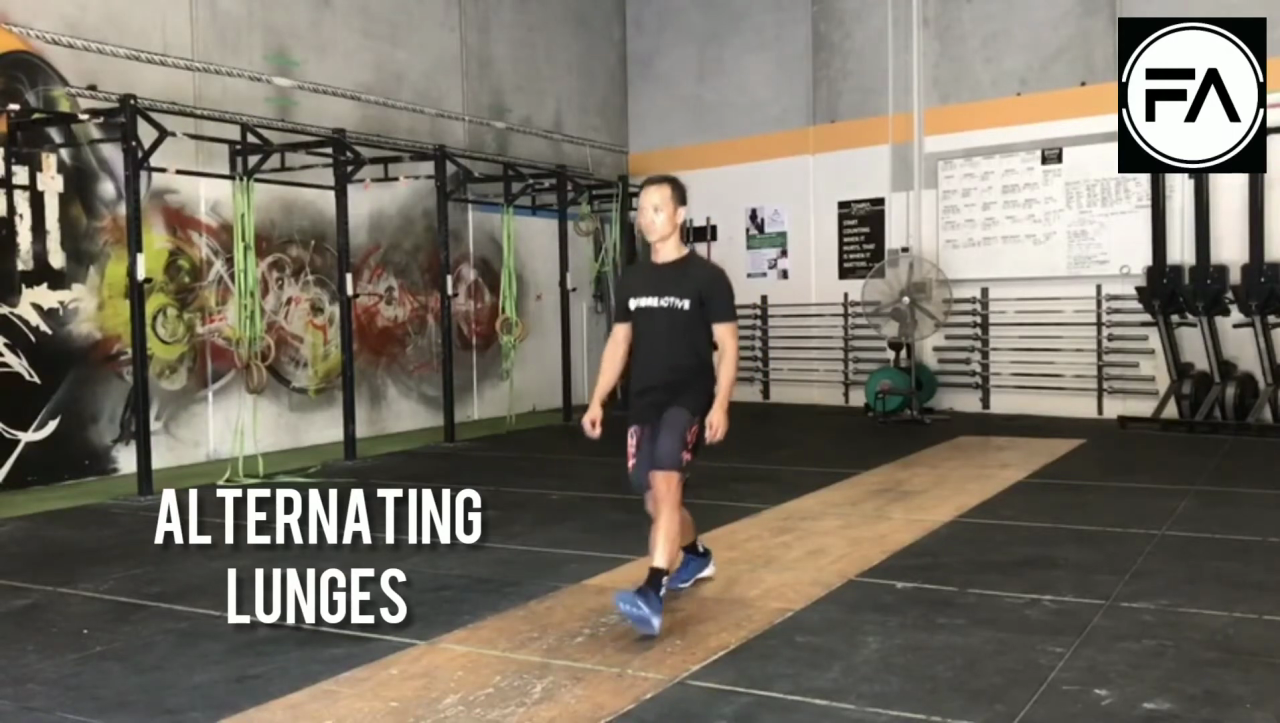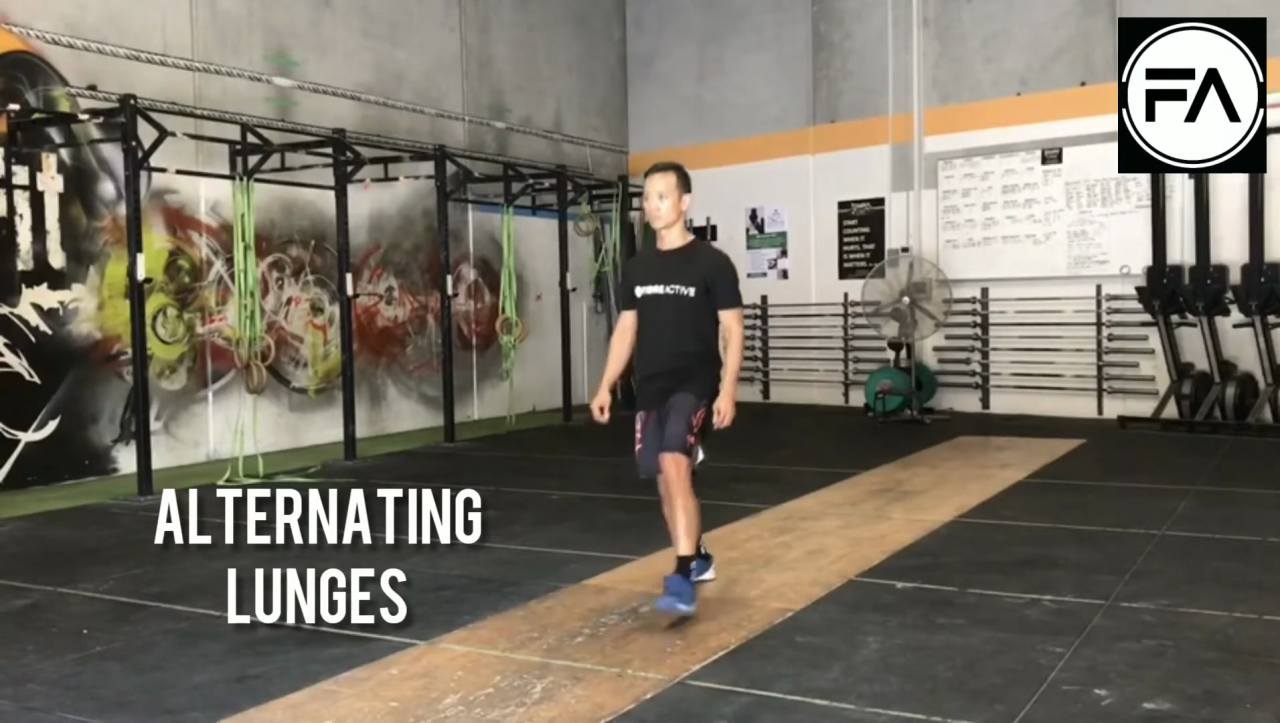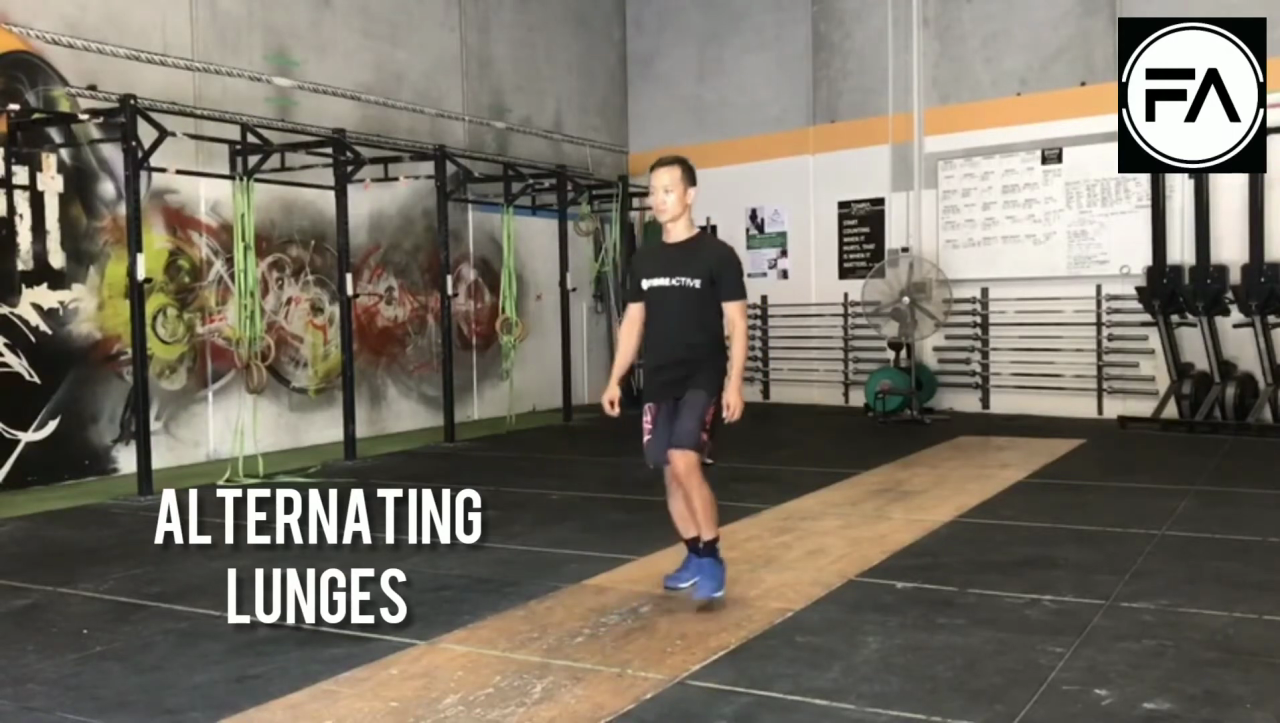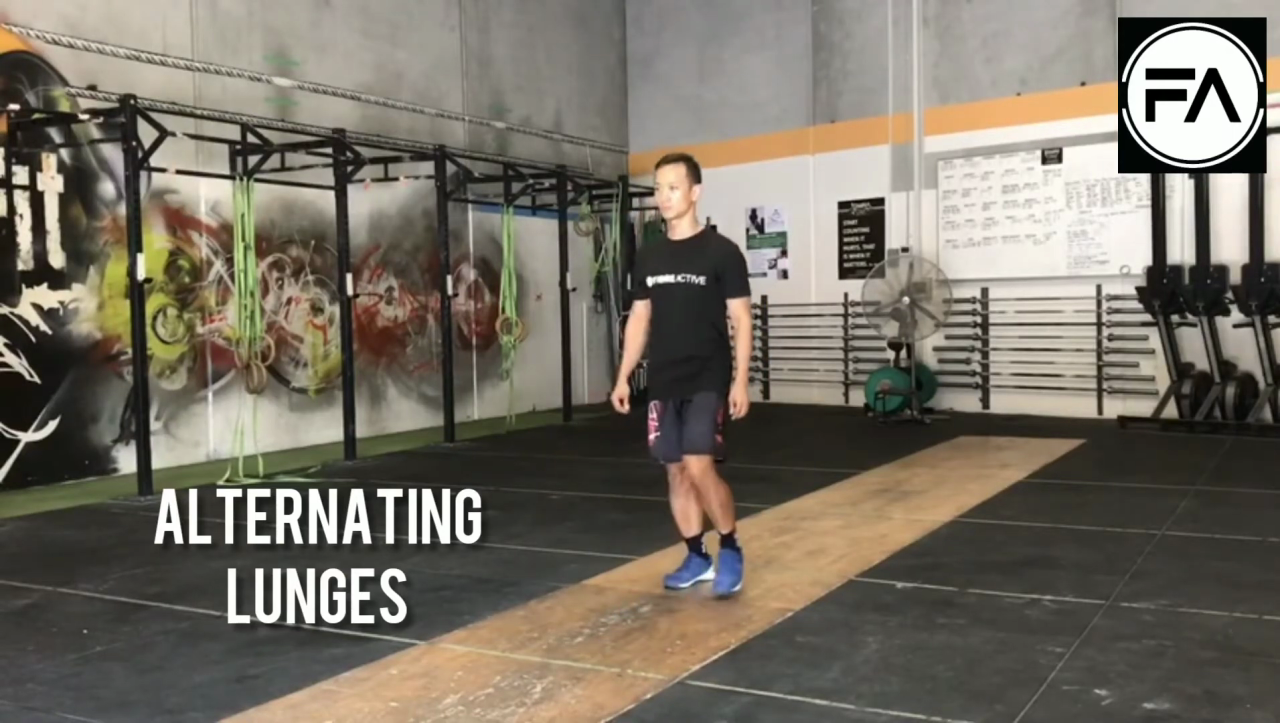
dt=0.1s
person 1, frame 1
left shoulder: (706, 276)
right shoulder: (632, 279)
left elbow: (727, 345)
right elbow: (619, 342)
left wrist: (720, 405)
right wrist: (597, 401)
left hip: (688, 399)
right hip: (644, 402)
left knee: (663, 483)
right knee: (657, 497)
left ankle: (653, 594)
right ankle: (696, 555)
person 1, frame 2
left shoulder: (711, 262)
right shoulder: (637, 266)
left elbow: (733, 331)
right elbow: (626, 328)
left wrist: (727, 390)
right wrist: (606, 386)
left hip: (694, 384)
right hip: (651, 388)
left knee: (673, 465)
right knee: (668, 481)
left ankle: (682, 577)
right ankle: (697, 558)
person 1, frame 3
left shoulder: (716, 254)
right shoulder: (644, 258)
left elbow: (737, 323)
right elbow: (633, 321)
left wrist: (734, 383)
right wrist: (615, 379)
left hip: (701, 379)
right hip: (658, 383)
left knee: (683, 462)
right knee: (671, 474)
left ankle: (713, 556)
right ankle: (696, 555)
person 1, frame 4
left shoulder: (721, 251)
right shoulder: (648, 255)
left elbow: (742, 320)
right elbow: (639, 319)
left wrist: (740, 380)
right wrist: (623, 376)
left hip: (707, 379)
right hip: (663, 382)
left knee: (698, 467)
right knee: (676, 473)
left ankle: (730, 548)
right ankle: (697, 557)
